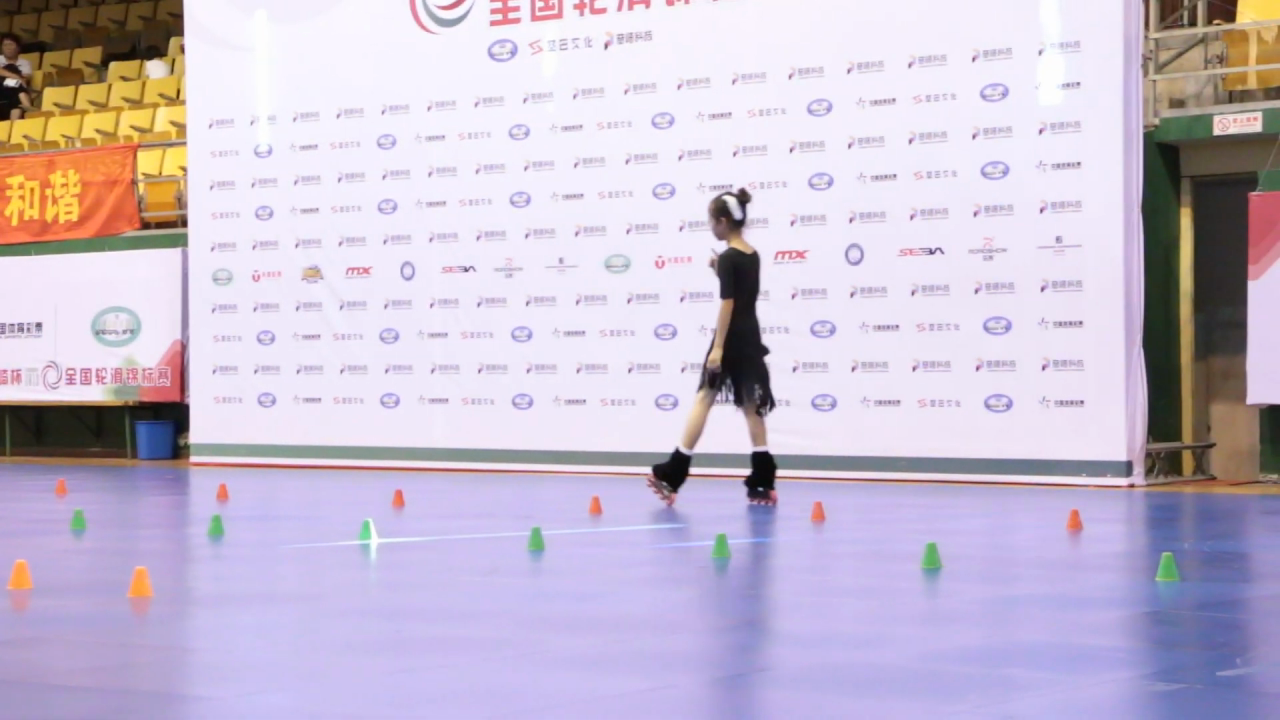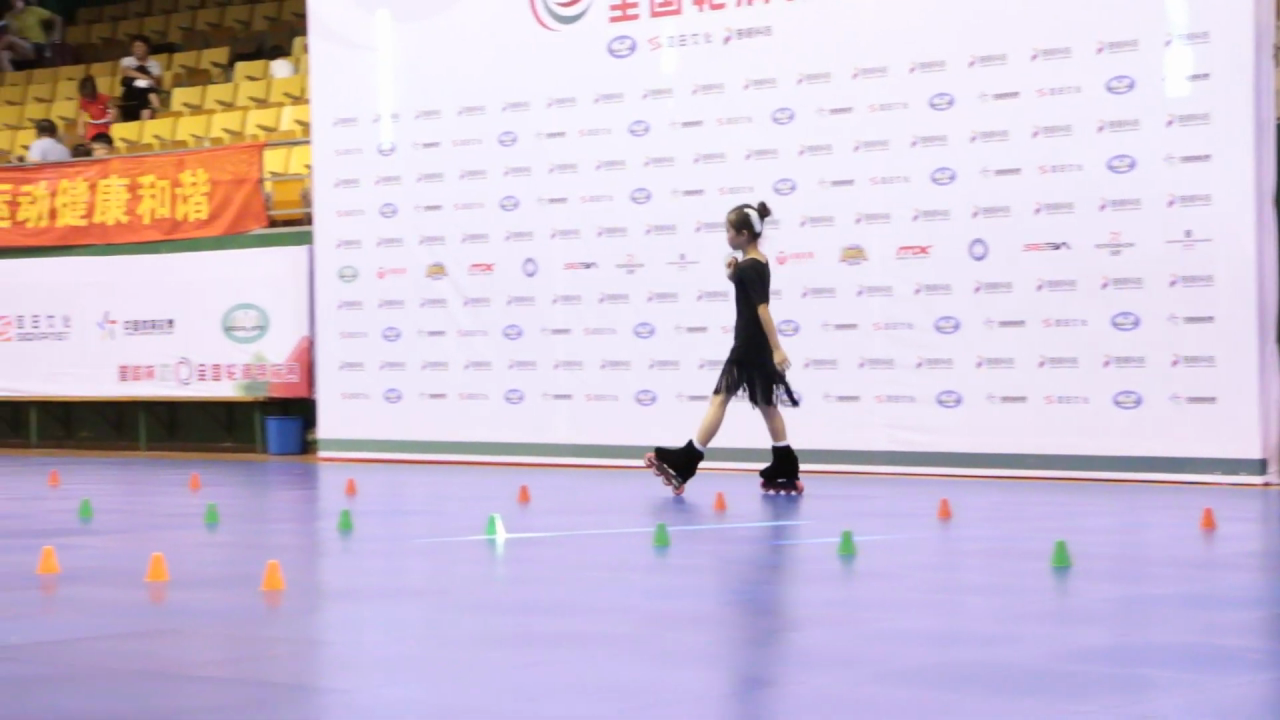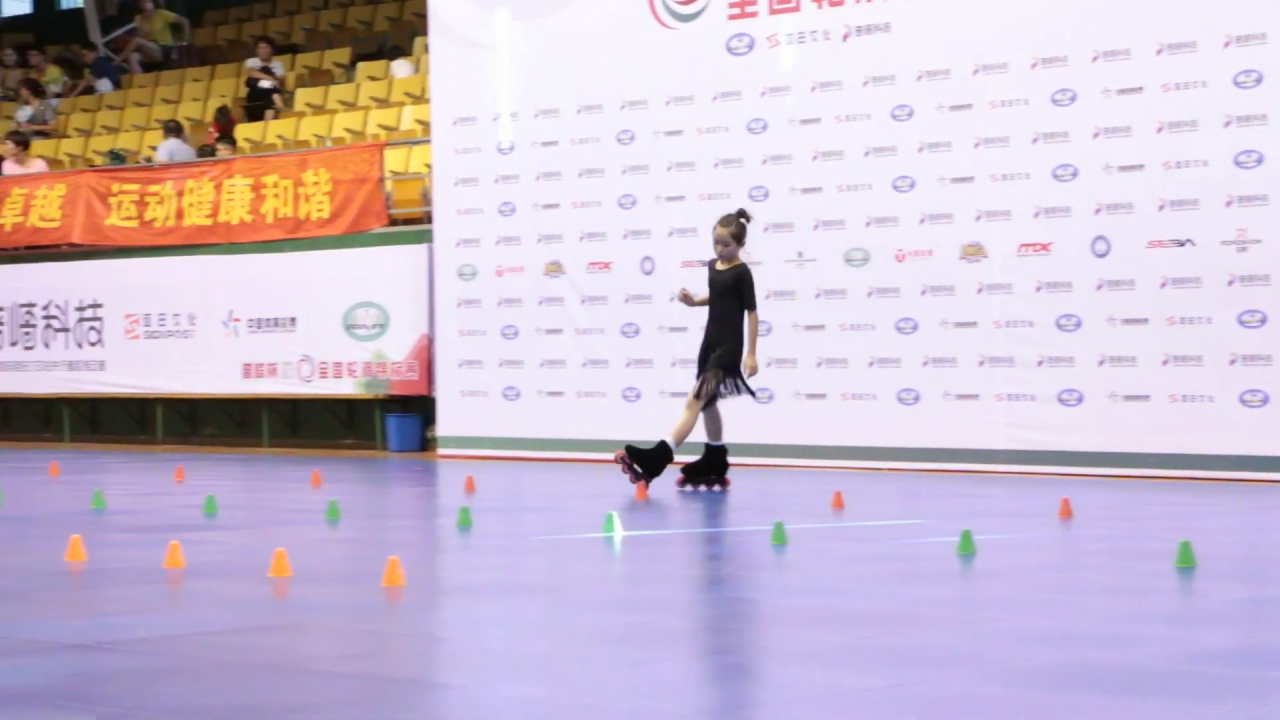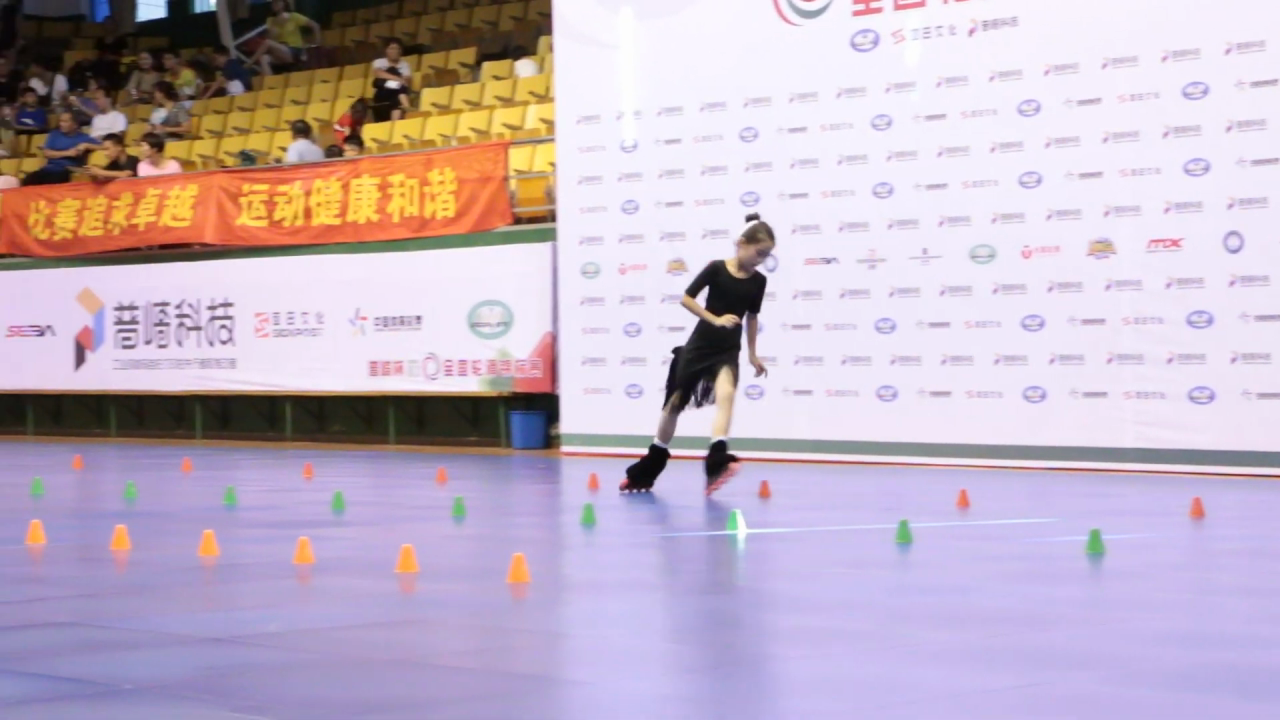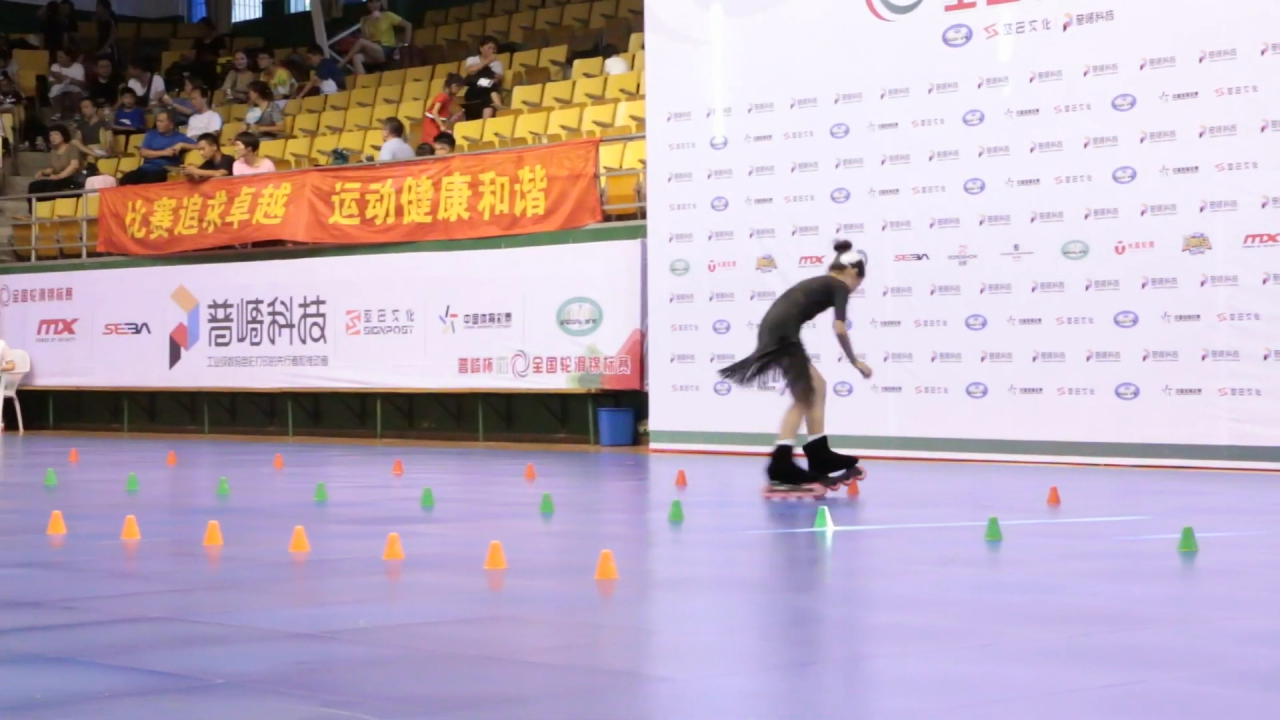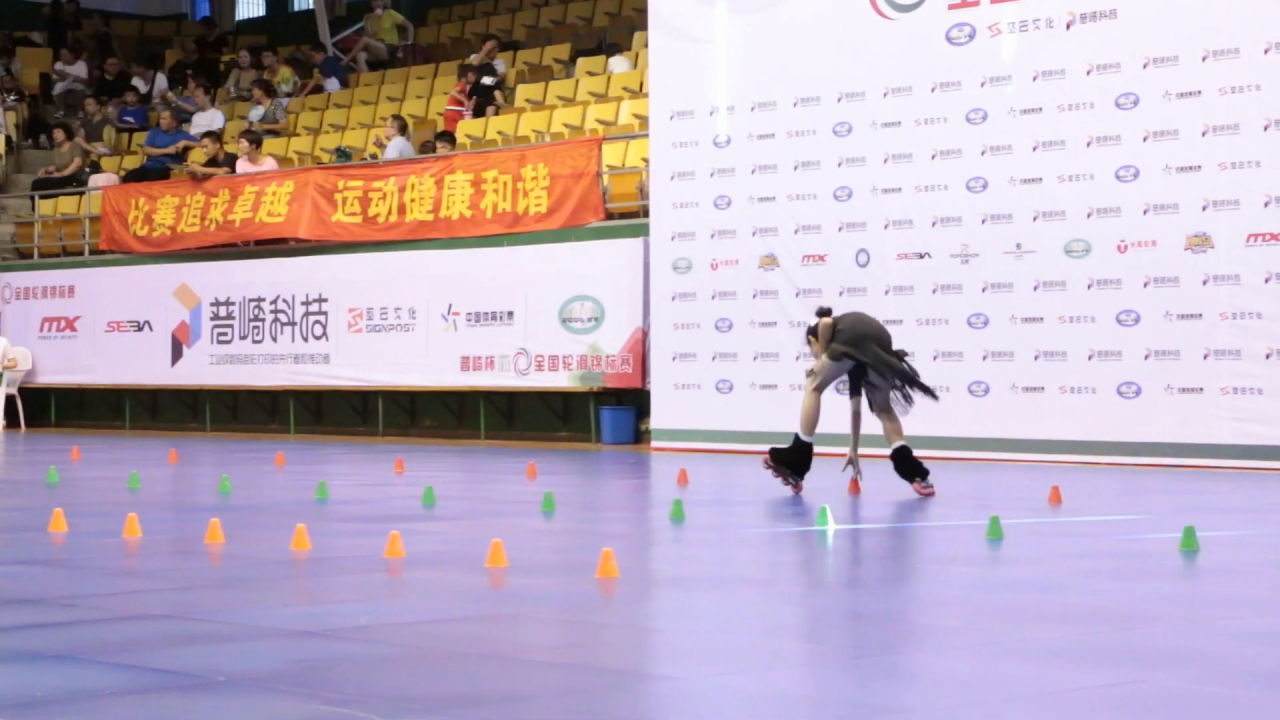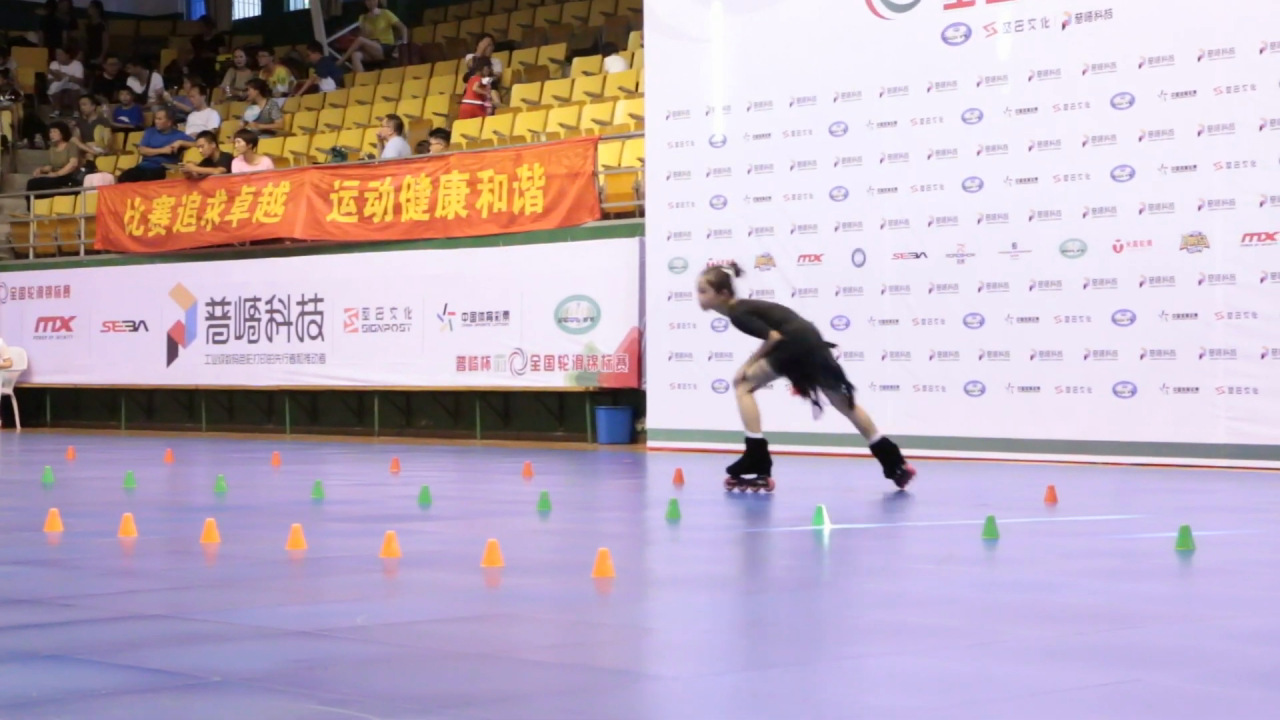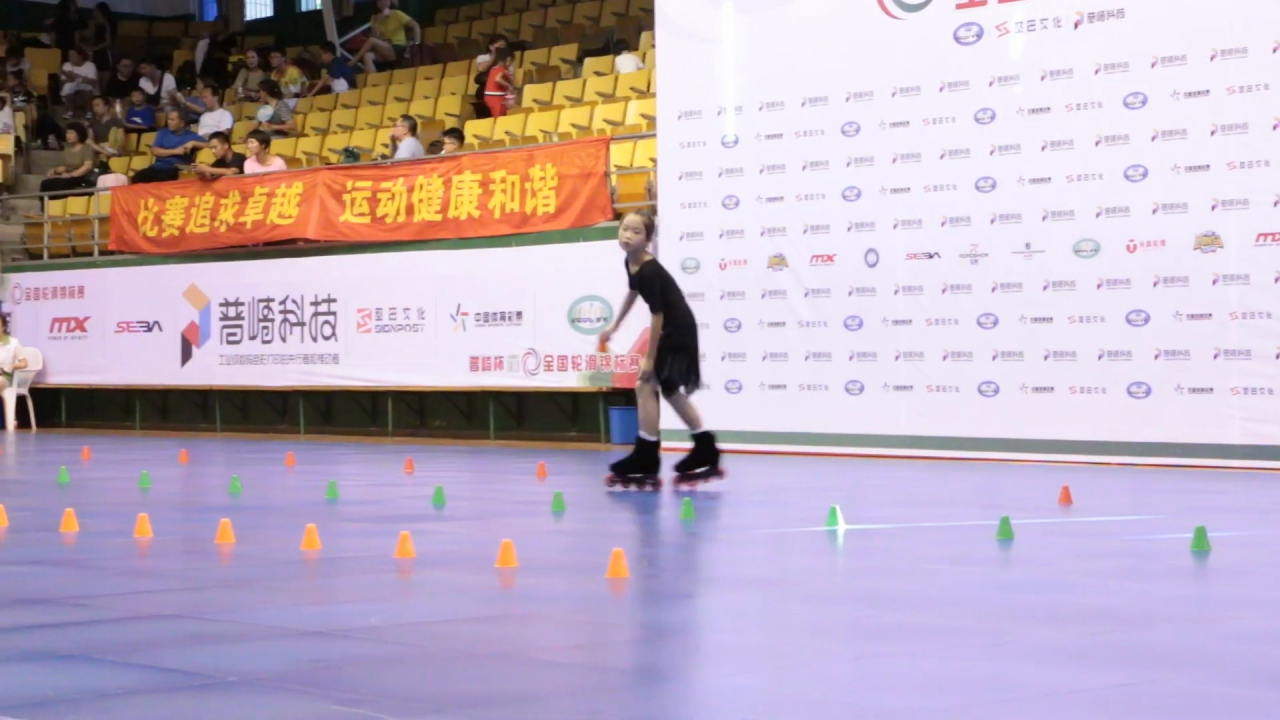
dt=0.4s
person 1, frame 1
left shoulder: (729, 257)
right shoulder: (753, 255)
left elbow: (727, 303)
left wrist: (717, 347)
left hip: (731, 339)
right hip: (750, 337)
left knee: (704, 400)
right knee: (751, 405)
left ankle: (673, 474)
right ankle: (763, 482)
person 1, frame 2
left shoulder: (748, 267)
right shoulder: (760, 263)
left elbow: (762, 308)
left wrist: (777, 349)
right wrist: (734, 278)
left hip: (748, 345)
right hip: (759, 346)
left knee: (719, 400)
right knee: (765, 403)
left ankle: (682, 463)
right ankle: (785, 472)
person 1, frame 3
left shoulder: (742, 272)
right shoulder: (713, 266)
left elbow: (751, 313)
left wrist: (751, 354)
right wrist: (692, 301)
left hip: (728, 347)
right hip: (710, 344)
left knee: (695, 402)
right knee: (707, 403)
left ankle: (652, 461)
right ankle: (713, 466)
person 1, frame 4
left shoulder: (758, 281)
right shoulder: (715, 268)
right elbow: (686, 298)
left wrist: (752, 354)
right wrist: (715, 320)
left hip: (727, 350)
right hip: (699, 344)
left knee: (725, 395)
right knee: (675, 402)
left ankle: (717, 460)
right ankle: (650, 467)
person 1, frame 5
left shoulder: (818, 283)
right shoulder: (839, 287)
right elbow: (840, 329)
right wrist: (855, 362)
left hip: (772, 330)
right hip: (783, 332)
left knee: (816, 387)
right knee: (806, 395)
left ankle: (821, 462)
right ankle: (782, 470)
person 1, frame 6
left shoulder: (818, 329)
left elbow: (826, 322)
right elbow: (856, 405)
left wrist: (822, 357)
right wrist: (853, 449)
left hip: (852, 341)
right hip: (880, 341)
left knee: (814, 386)
right knee: (883, 409)
left ankle: (796, 459)
right ankle: (913, 471)
person 1, frame 7
left shoulder: (738, 314)
right shoulder: (741, 307)
left elbow: (774, 337)
left wrist: (750, 363)
left hip: (797, 344)
right hip: (807, 341)
left knee: (743, 384)
right knee: (841, 400)
left ankle: (758, 465)
right ankle: (892, 458)
person 1, frame 8
left shoulder: (653, 268)
right shoulder: (631, 262)
left elbow: (659, 314)
right elbow: (632, 294)
left wrist: (649, 358)
right wrist: (614, 327)
left hip: (679, 332)
right hip: (673, 330)
left knee: (645, 386)
right knee: (672, 390)
left ankle: (645, 462)
right ankle: (705, 456)
